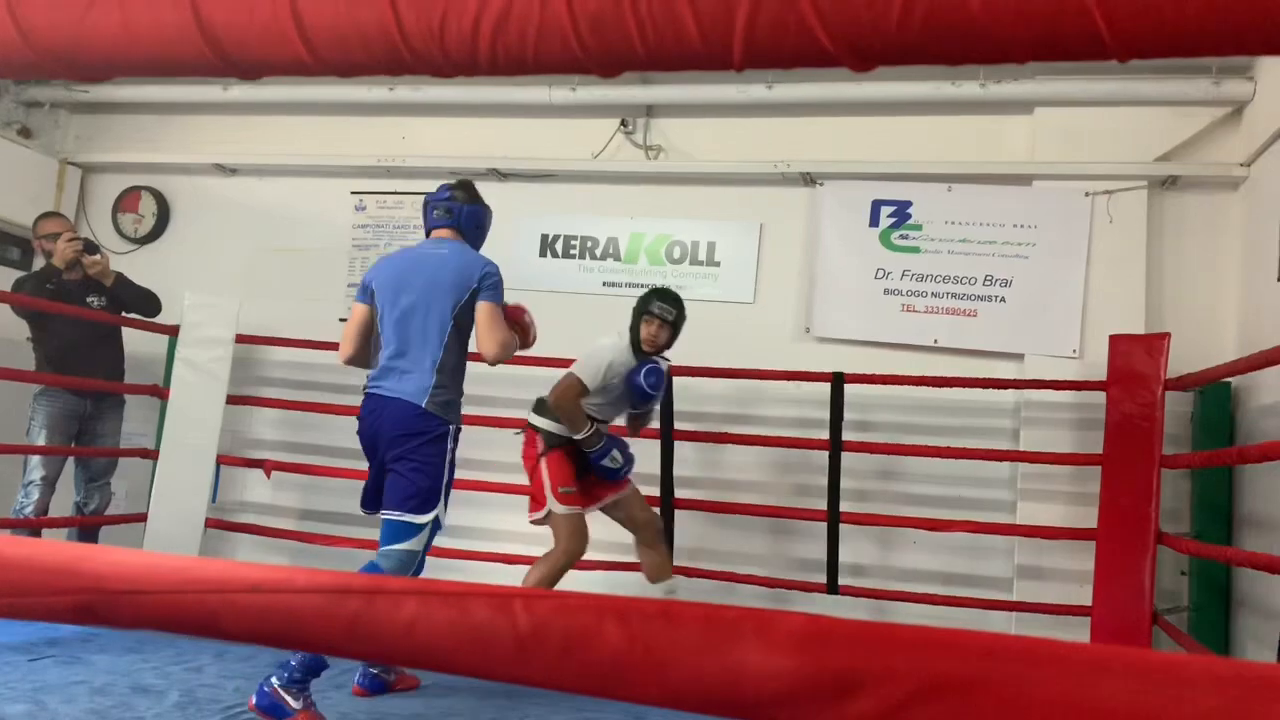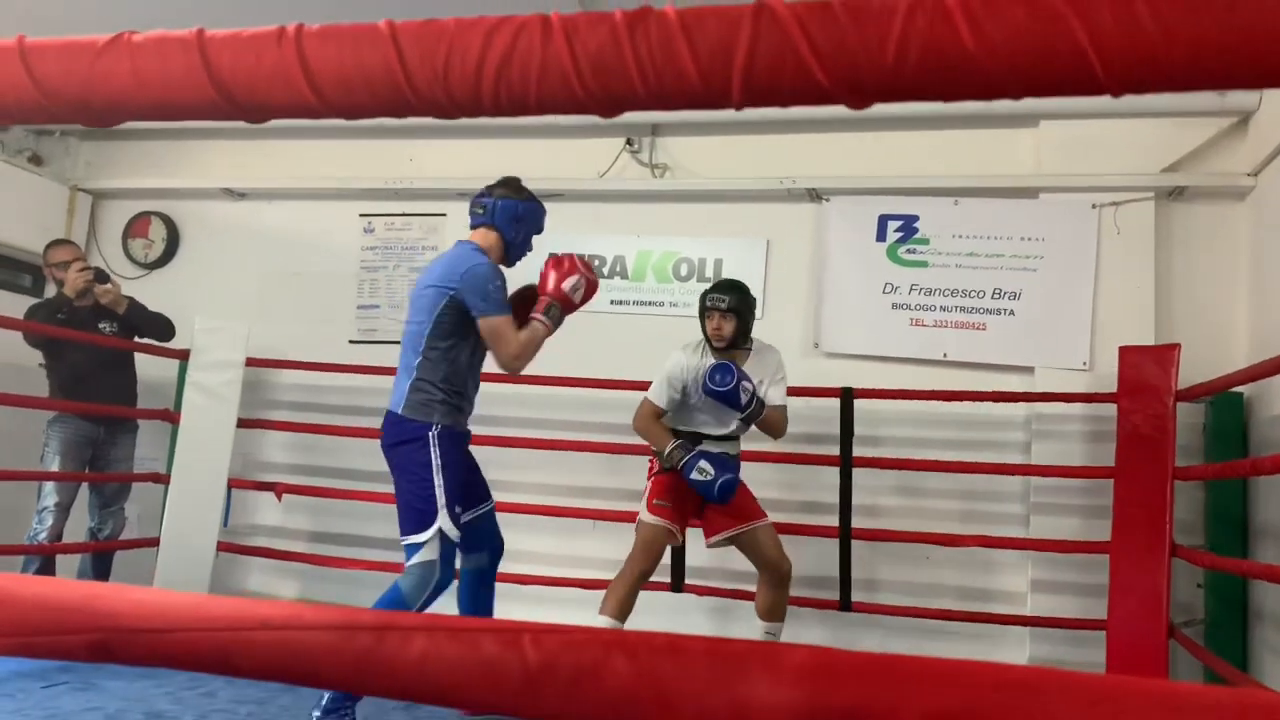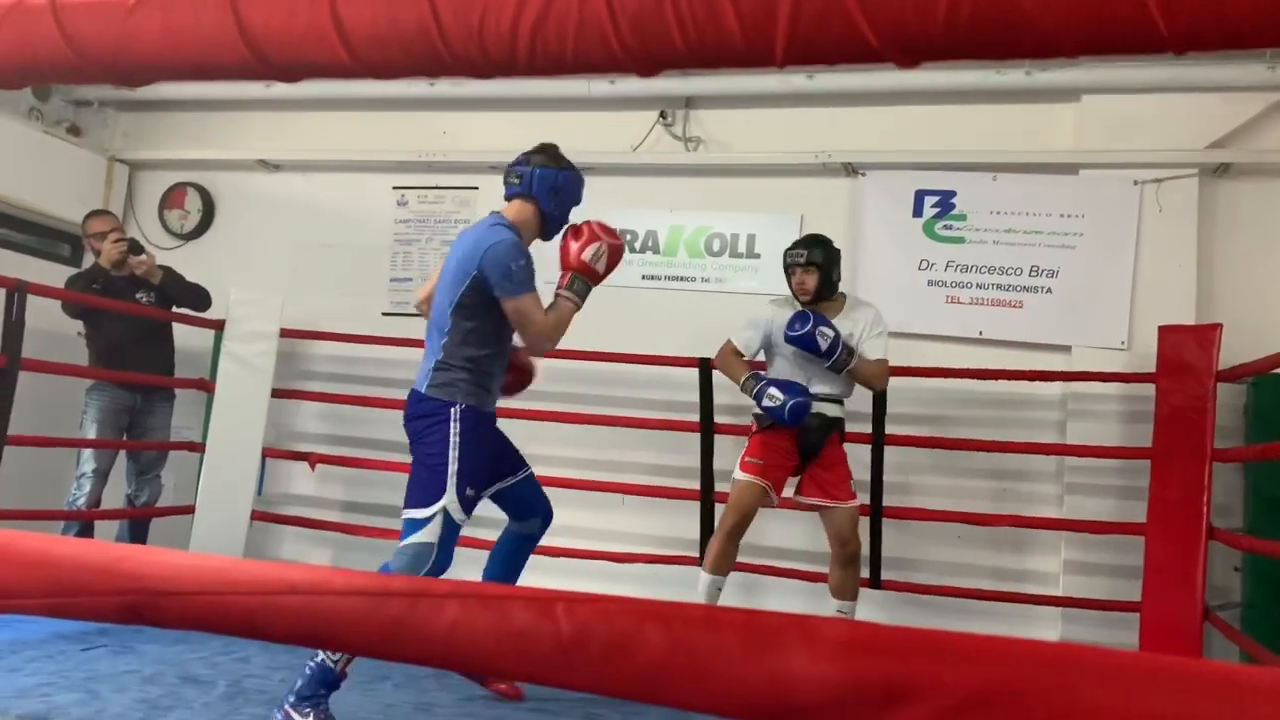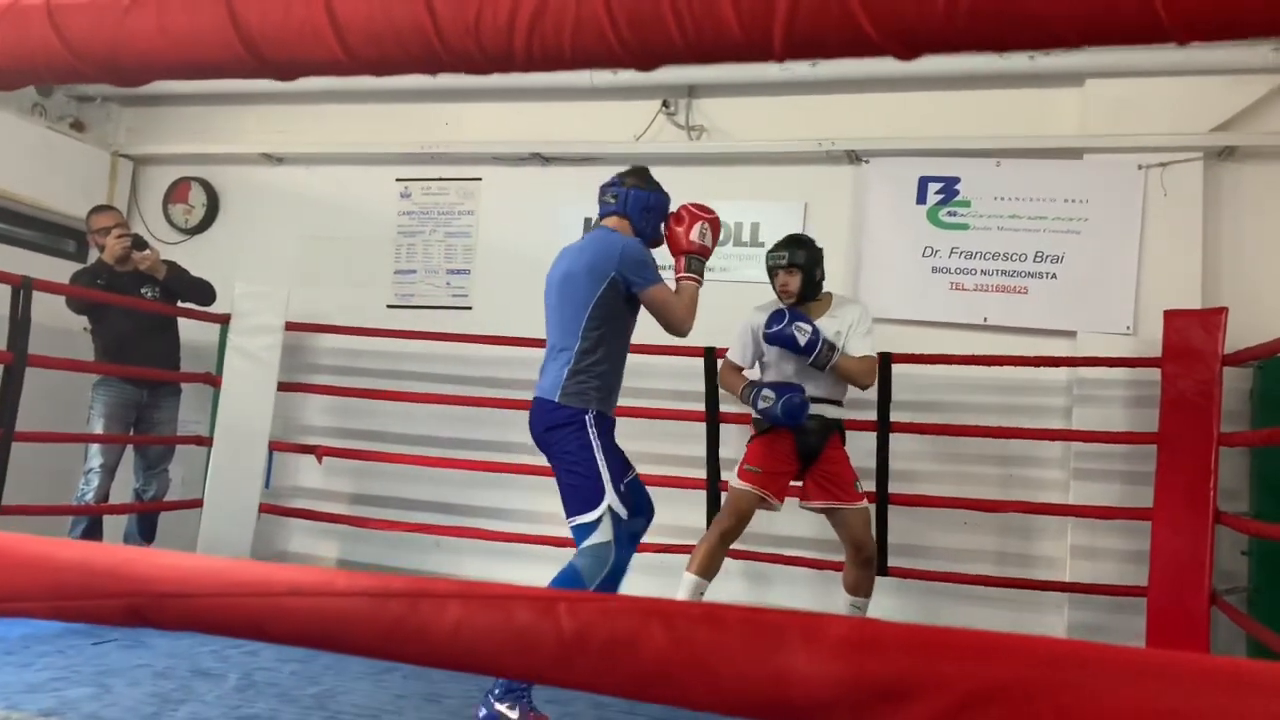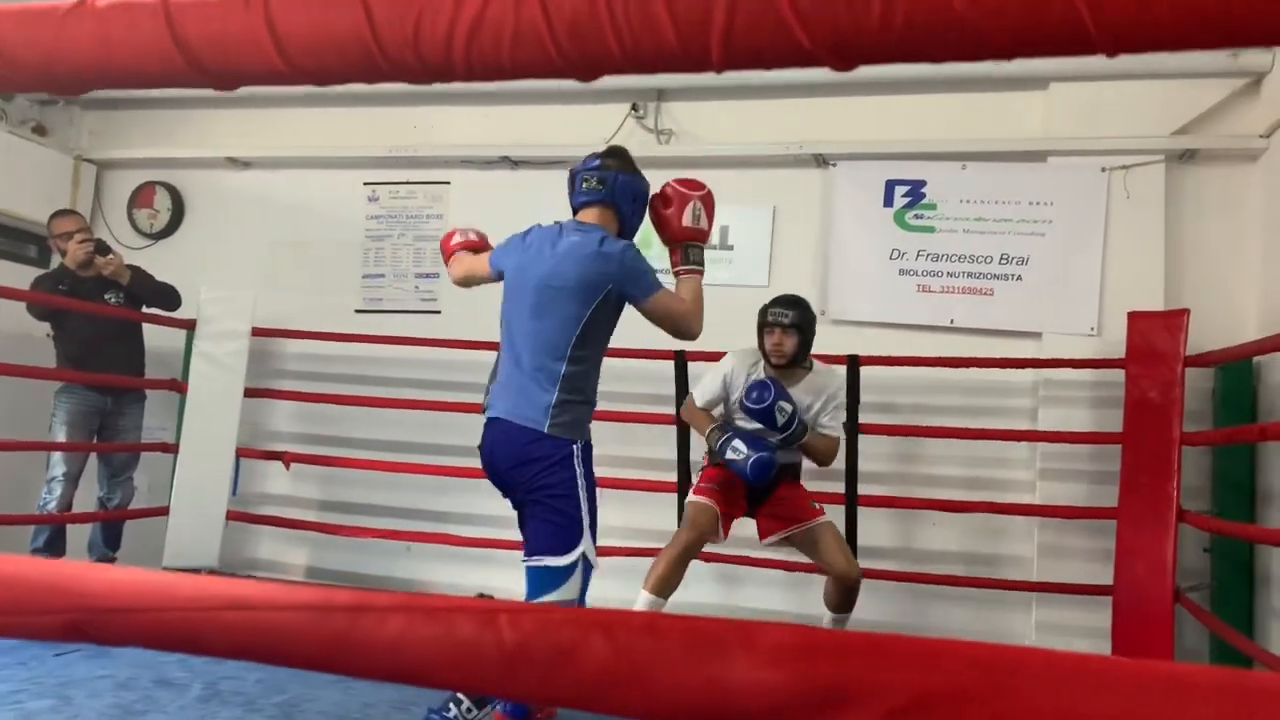
dt=0.7s
person 1, frame 1
left shoulder: (382, 267)
right shoulder: (482, 270)
left elbow: (349, 352)
right elbow: (492, 351)
right wrist: (514, 333)
left hip: (377, 410)
right hip: (426, 419)
left knee: (407, 539)
right knee: (397, 558)
left ankle: (377, 665)
person 1, frame 2
left shoulder: (458, 264)
right shoulder: (476, 269)
right elbow: (511, 359)
left wrist: (519, 312)
right wrist: (553, 309)
left hip: (435, 429)
right hip: (423, 430)
left knee: (484, 546)
right knee: (429, 571)
person 1, frame 3
left shoulder: (485, 235)
right shoulder: (505, 247)
left elbow: (427, 300)
right elbow: (540, 339)
right wrist: (579, 281)
left hip: (467, 414)
right hip: (450, 414)
left knee: (533, 512)
right knee: (423, 558)
person 1, frame 4
left shoulder: (573, 253)
right shoulder: (626, 250)
right elbow: (679, 320)
right wrist: (692, 261)
left hip: (564, 411)
right hip: (575, 415)
left knee: (635, 511)
right knee: (602, 548)
person 1, frame 5
left shoulder: (527, 243)
right shoulder: (615, 257)
left elbow: (463, 274)
right elbow: (688, 325)
left wrist: (459, 252)
right wrist: (689, 252)
left hip: (499, 434)
right hip: (549, 442)
left knee: (560, 568)
right knee: (555, 598)
person 2, frame 1
left shoulder: (651, 366)
right shoulder: (612, 351)
left elbow: (635, 427)
right elbow: (560, 394)
left wrist: (643, 405)
right wrist: (595, 440)
left hip: (582, 447)
right hip: (550, 440)
left knee: (650, 527)
right knee: (572, 545)
person 2, frame 2
left shoulder: (768, 359)
right shoulder: (687, 360)
left elbow: (777, 427)
right elbow: (644, 419)
left wrist: (748, 402)
right wrist: (685, 459)
left hip: (720, 472)
right hip: (676, 469)
left knee: (777, 566)
right knee: (642, 560)
person 2, frame 3
left shoulder: (865, 316)
right shoulder: (777, 312)
left elbow: (879, 380)
right elbow: (725, 356)
left wrist: (836, 351)
right wrist: (757, 385)
left hip: (825, 433)
right hip: (776, 426)
left knee: (847, 543)
right knee: (734, 518)
person 2, frame 4
left shoulder: (852, 314)
right shoulder: (765, 319)
left elbow: (867, 377)
right elbow: (728, 374)
left wrist: (818, 347)
right wrist: (758, 395)
left hip: (826, 435)
right hip: (775, 429)
left knee: (862, 546)
right knee: (731, 518)
person 2, frame 5
left shoulder: (829, 382)
right shoulder: (738, 364)
left elbow: (827, 454)
right elbow: (692, 408)
left wrist: (792, 426)
right wrist: (723, 440)
left hip: (781, 479)
right hip: (729, 470)
left knee: (847, 573)
right knee: (691, 534)
person 3, frame 1
left shoulder: (108, 281)
right shoulder: (32, 284)
left elbow: (152, 307)
right elbow: (23, 308)
left wrist: (110, 278)
right wrist: (57, 265)
left hip: (106, 400)
right hip: (56, 397)
left knee: (95, 496)
right knee: (37, 488)
person 3, frame 2
left shoulder: (120, 305)
right shoulder: (45, 311)
left elbow: (166, 330)
right elbow: (33, 337)
left wrist: (123, 306)
right wrist: (67, 294)
left hip: (119, 426)
right hip: (69, 422)
left knee: (109, 521)
right knee: (51, 514)
person 3, frame 3
left shoulder: (158, 275)
right shoulder: (85, 281)
left elbow: (202, 301)
right elbow: (71, 308)
left wrist: (157, 277)
right wrist: (103, 266)
left hip: (156, 395)
right hip: (108, 391)
left knee: (146, 488)
right knee: (89, 480)
person 3, frame 4
left shoulder: (163, 270)
right shoulder: (89, 277)
left elbow: (207, 295)
right elbow: (76, 304)
left wrist: (161, 272)
right wrist: (106, 262)
left hip: (163, 391)
right hip: (114, 387)
left knee: (154, 481)
right knee: (97, 474)
person 3, frame 5
left shoulder: (128, 274)
right shoulder: (52, 282)
left elbow: (172, 300)
right elbow: (37, 310)
left wrist: (126, 277)
right wrist: (69, 267)
left hip: (126, 397)
right hip: (77, 394)
left knee: (118, 489)
right knee: (60, 482)
left ankle: (102, 561)
